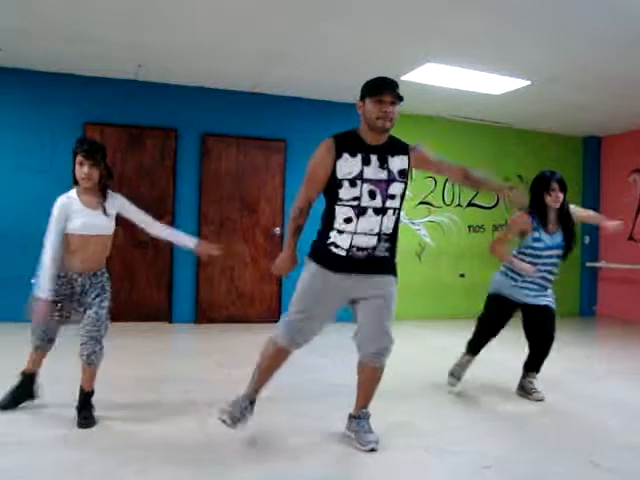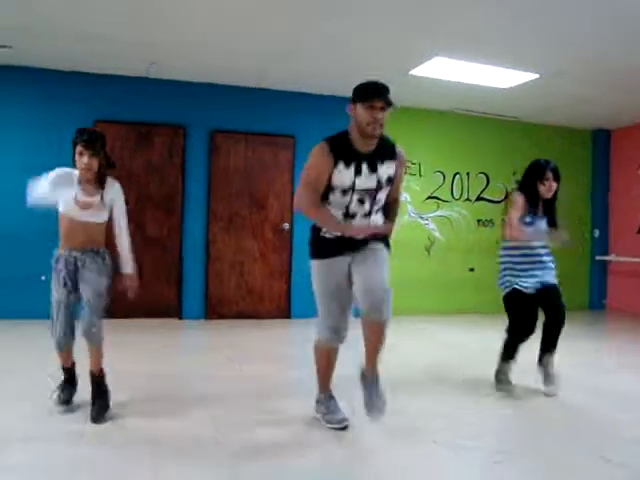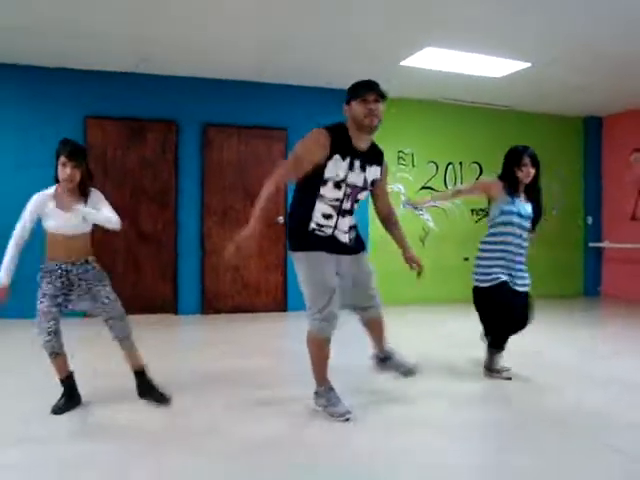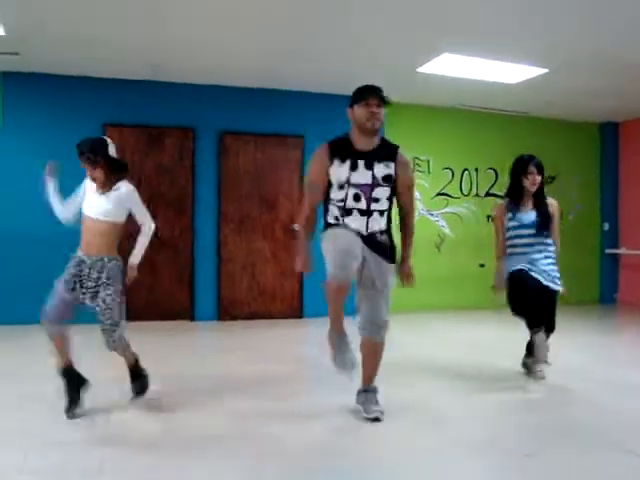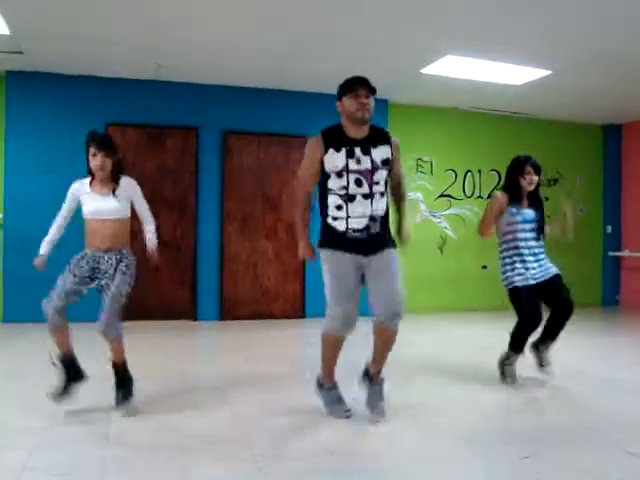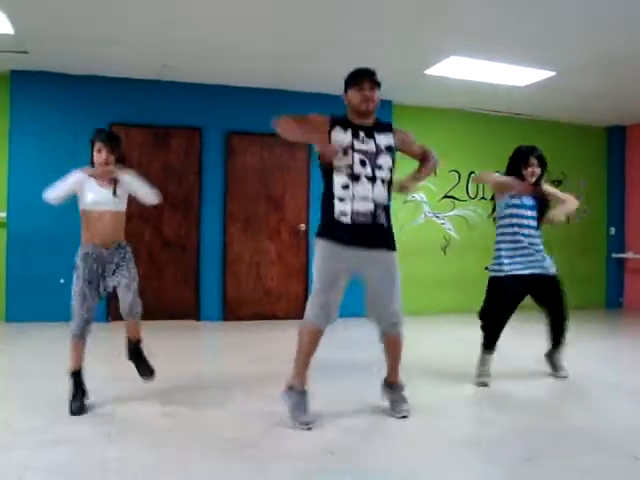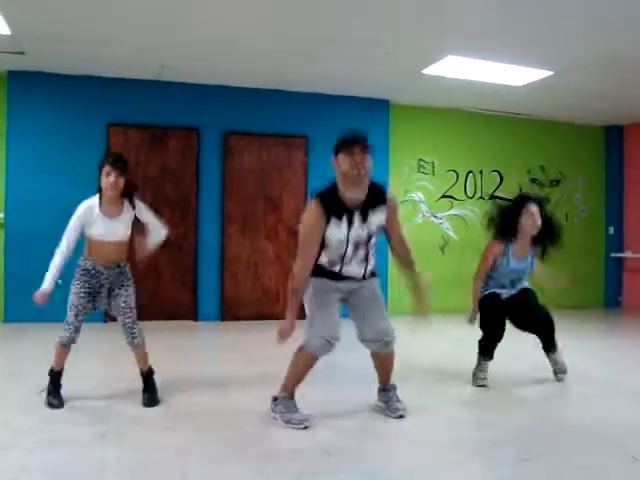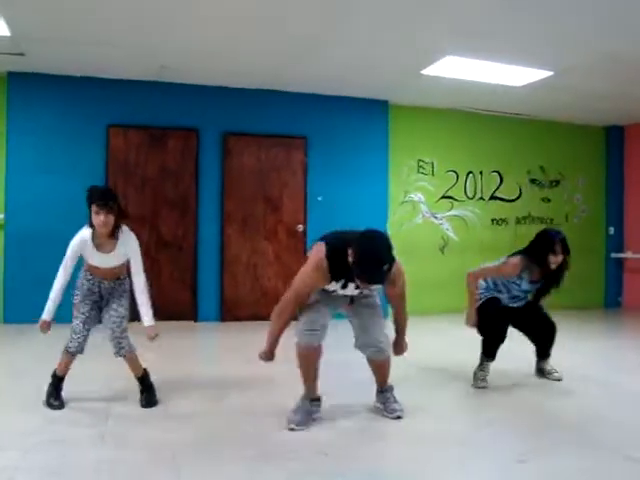
dt=0.4s
person 1, frame 1
left shoulder: (408, 154)
right shoulder: (333, 148)
left elbow: (456, 172)
right elbow: (304, 200)
left wrist: (500, 188)
right wrist: (288, 249)
left hip: (379, 271)
right hip: (329, 264)
left knee: (376, 348)
right knee: (291, 333)
left ankle: (358, 418)
right ankle: (249, 397)
person 1, frame 2
left shoulder: (395, 155)
right shoulder: (327, 152)
right elbow: (302, 202)
left wrist: (384, 231)
right wrist: (347, 228)
left hip: (370, 246)
right hip: (330, 249)
left knee: (376, 297)
right knee: (332, 328)
left ankle: (370, 374)
right ankle: (324, 398)
person 1, frame 3
left shoulder: (378, 160)
right shoulder: (323, 140)
left elbow: (384, 209)
right elbow: (278, 179)
left wrist: (405, 249)
right wrist: (254, 225)
left hip: (348, 243)
right hip: (310, 243)
left knee: (368, 305)
right knee: (324, 317)
left ankle: (383, 354)
right ankle: (323, 390)
person 1, frame 4
left shoulder: (397, 159)
right shoulder: (328, 153)
left elbow: (407, 211)
right elbow: (309, 204)
left wrist: (406, 258)
right wrist: (302, 250)
left hip: (380, 246)
right hip: (340, 234)
left knee: (376, 322)
right knee: (343, 260)
left ankle: (368, 391)
right ankle: (337, 331)
person 1, frame 5
left shoulder: (388, 143)
right shoulder: (320, 144)
left elbow: (398, 184)
right elbow: (303, 195)
left wrist: (401, 223)
right wrist: (303, 239)
left hip: (380, 244)
right hip: (337, 245)
left knee: (391, 309)
right knee: (342, 317)
left ankle: (374, 376)
right ankle: (326, 383)
person 1, frame 6
left shoulder: (391, 134)
right shoulder: (328, 126)
left elbow: (429, 156)
right elbow: (282, 124)
left wrist: (415, 178)
right wrist: (322, 144)
left hip: (379, 240)
right hip: (335, 239)
left knee: (389, 318)
right knee: (320, 311)
left ankle: (393, 386)
right ankle: (295, 389)
person 1, frame 7
left shoulder: (384, 201)
right shoulder: (320, 208)
left elbow: (398, 246)
right elbow: (303, 264)
left wrist: (414, 279)
right wrist: (290, 316)
left hip: (363, 281)
right hip: (325, 279)
left knee: (382, 335)
right knee: (323, 337)
left ankle: (386, 392)
right ankle: (283, 399)
person 1, frame 8
left shoulder: (392, 270)
right shoulder: (322, 262)
left elbow: (399, 306)
right elbow: (286, 306)
left wrist: (400, 339)
right wrist: (270, 347)
left hip: (361, 296)
right hip: (321, 291)
left knee: (377, 342)
right knee: (311, 330)
left ankle: (384, 393)
right ankle: (310, 399)
person 2, frame 1
left shoulder: (113, 200)
right shoulder: (65, 202)
left elbow: (151, 225)
right elbow: (50, 250)
left wrist: (193, 243)
right wrist: (43, 294)
left hip: (96, 282)
right hip: (64, 279)
left knee: (92, 344)
right knee: (43, 335)
left ankle: (85, 402)
right ankle: (26, 385)
person 2, frame 2
left shoulder: (112, 188)
right shoulder: (63, 177)
left elbow: (121, 230)
right elbow: (35, 192)
left wrist: (129, 269)
right wrist: (72, 199)
left hip: (96, 259)
right hip: (65, 259)
left knee: (90, 320)
right knee: (61, 327)
left ankle: (99, 388)
right ankle: (68, 378)
person 2, frame 3
left shoulder: (92, 196)
right shoulder: (41, 199)
left elbow: (114, 222)
left wrist: (78, 210)
left hip: (86, 269)
right hip: (54, 272)
left knee: (118, 321)
right knee: (48, 334)
left ankle: (143, 383)
right ankle: (70, 392)
person 2, frame 4
left shoulder: (125, 190)
right shoulder: (88, 187)
left elbow: (148, 225)
right elbow: (65, 216)
left wrist: (135, 258)
right wrist: (51, 183)
left hip: (107, 267)
right hip: (81, 263)
left knee: (111, 329)
right knee: (52, 317)
left ankle: (136, 369)
right ankle: (72, 380)
person 2, frame 5
left shoulder: (128, 185)
right shoulder: (79, 188)
left elbow: (147, 217)
right elbow: (62, 219)
left wrist: (151, 242)
right wrist: (44, 250)
left hip: (120, 259)
right hip: (90, 258)
left knee: (108, 319)
right knee: (53, 307)
left ankle: (123, 377)
right ankle: (71, 369)
person 2, frame 6
left shoulder: (125, 180)
right shoulder: (80, 180)
left elbow: (153, 199)
right elbow: (51, 197)
left wrist: (125, 175)
right wrist: (79, 176)
left hip: (120, 254)
right hip: (88, 256)
left knee: (129, 301)
right knee: (80, 319)
left ankle: (135, 349)
right ankle: (78, 387)
person 2, frame 7
left shoulder: (133, 205)
right shoulder: (87, 207)
left elbow: (161, 229)
right elbow: (64, 248)
left wrist: (149, 243)
right wrist: (46, 285)
left hip: (119, 272)
right hip: (88, 270)
left knee: (132, 327)
right knee: (71, 326)
left ankle: (148, 382)
right ankle: (54, 384)
person 2, frame 8
left shoulder: (128, 238)
right shoulder: (82, 238)
left elbow: (139, 280)
right elbow: (62, 277)
left wrist: (148, 321)
right wrist: (47, 315)
left hip: (118, 287)
right hip: (89, 283)
left knee: (118, 335)
right knee: (78, 334)
left ankle: (146, 385)
right ankle: (55, 386)
person 3, frame 1
left shoulder: (568, 214)
right shoulder: (526, 218)
left elbow: (587, 215)
right elbow: (500, 250)
left wrist: (604, 222)
right wrist: (515, 263)
left hip: (540, 292)
right hip: (512, 284)
left knee: (543, 338)
right knee: (489, 326)
left ankle: (527, 381)
right ankle: (468, 357)
person 3, frame 2
left shoulder: (547, 207)
right shoulder: (519, 200)
right elbow: (510, 233)
right wrist: (544, 235)
left hip: (541, 273)
right hip: (515, 275)
left knee: (556, 313)
right knee: (522, 324)
left ankle: (547, 363)
right ankle: (503, 367)
person 3, frame 3
left shoulder: (532, 197)
right shoulder: (498, 188)
right elbow: (459, 192)
right wrist: (427, 199)
left hip: (516, 268)
right hip: (493, 268)
left knee: (519, 318)
right knee: (500, 311)
left ankle: (493, 335)
right ankle: (494, 358)
person 3, frame 4
left shoulder: (550, 205)
right shoulder: (504, 208)
left elbow: (554, 241)
right elbow: (501, 245)
left wrist: (558, 278)
right wrist: (499, 275)
left hip: (546, 271)
right hip: (519, 268)
left knee: (547, 323)
right knee: (524, 288)
left ankle: (531, 358)
right ankle: (536, 333)
person 3, frame 5
left shoulder: (537, 202)
right shoulder: (501, 199)
right elbow: (482, 232)
right wrist: (499, 227)
left hip: (542, 267)
right hip: (517, 271)
left knee: (564, 306)
right knee: (531, 317)
left ankle: (541, 346)
right ankle: (509, 358)
person 3, frame 6
left shoulder: (542, 191)
right shoulder: (502, 186)
left elbow: (572, 202)
right elbow: (480, 178)
left wrist: (561, 211)
right wrist: (510, 182)
left hip: (537, 262)
right hip: (507, 264)
left knee: (557, 310)
right knee: (496, 313)
left ankle: (555, 355)
right ankle: (485, 361)
person 3, frame 7
left shoulder: (537, 243)
right shoulder: (500, 244)
right elbow: (480, 275)
right wrist: (475, 307)
left hip: (519, 290)
right hip: (493, 291)
left knee: (543, 321)
right knee: (494, 327)
left ankle: (553, 354)
right ankle: (482, 366)
person 3, frame 8
left shoulder: (551, 270)
right shoulder: (518, 264)
right elbow: (472, 276)
left wrist: (538, 312)
right wrist: (472, 310)
left hip: (518, 300)
right hip: (491, 296)
left knee: (547, 328)
right knee: (496, 328)
left ankle: (543, 364)
right ankle: (484, 367)
